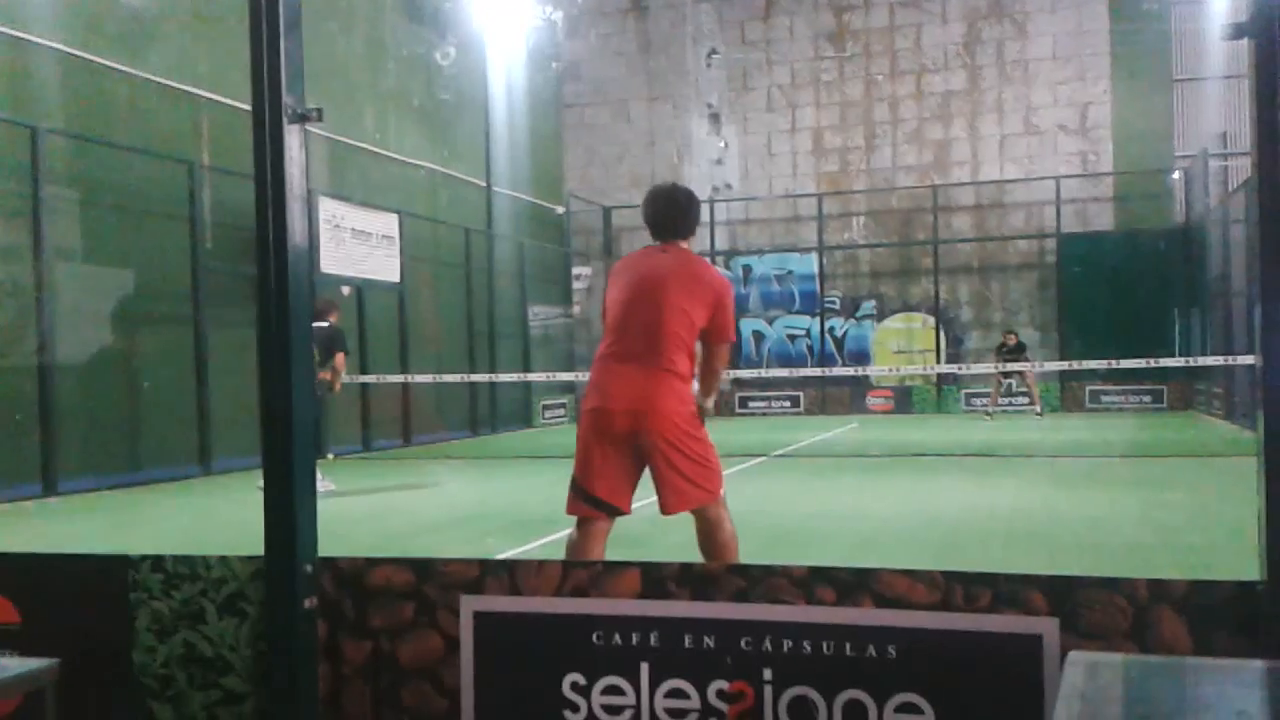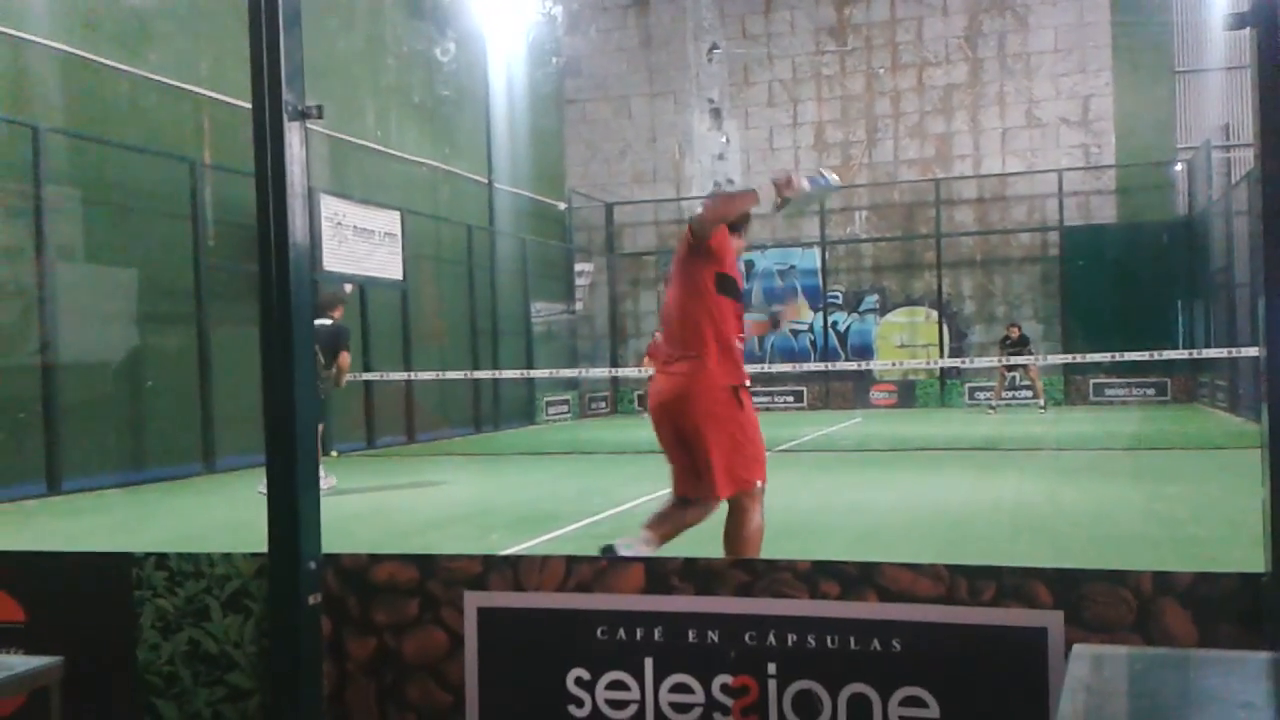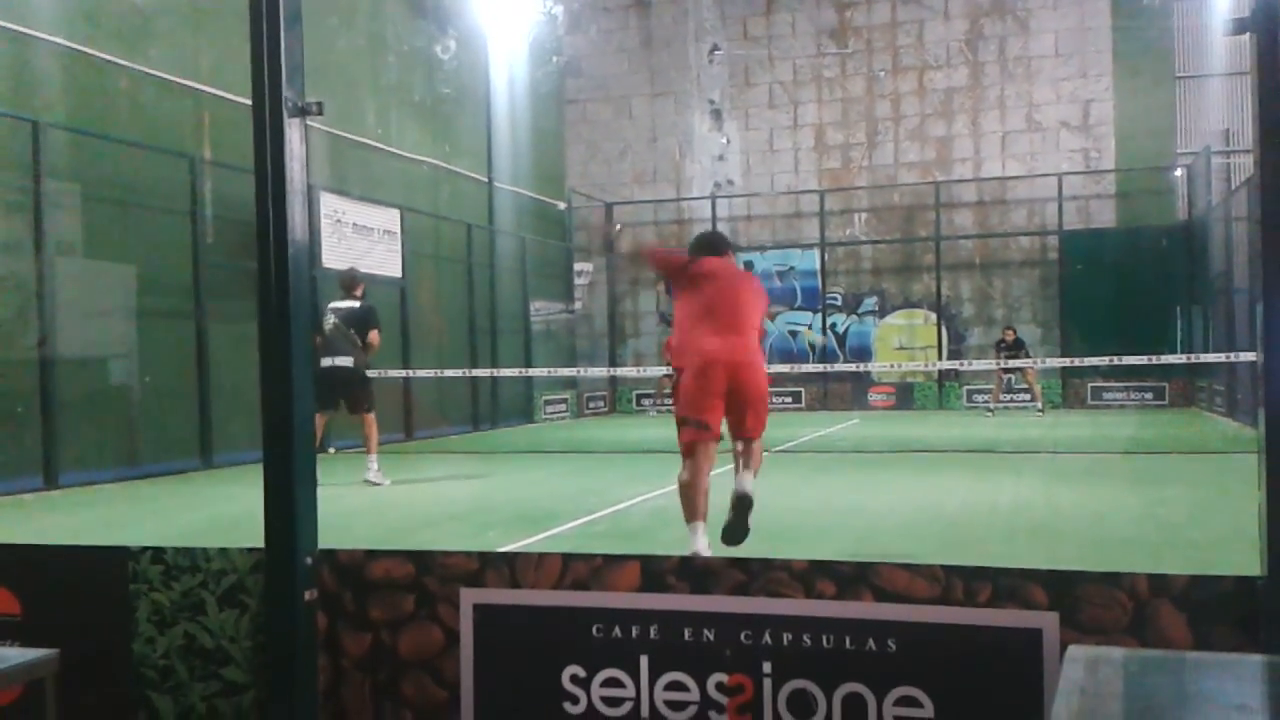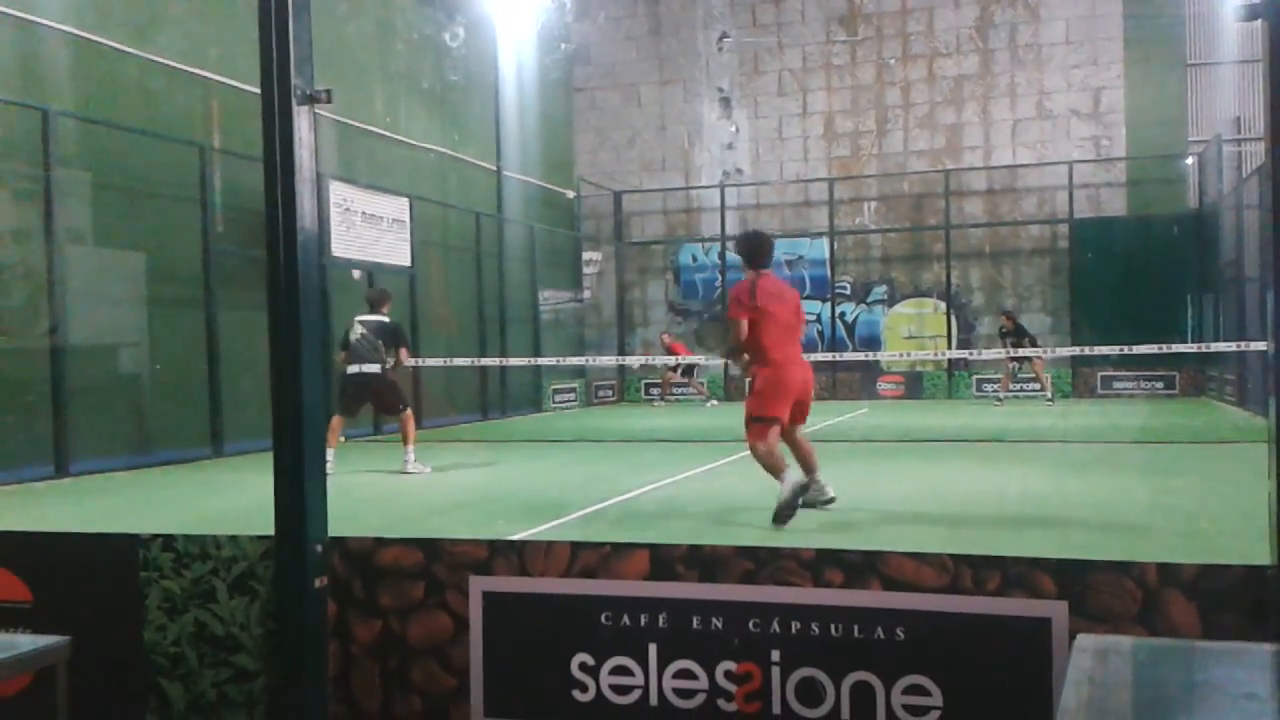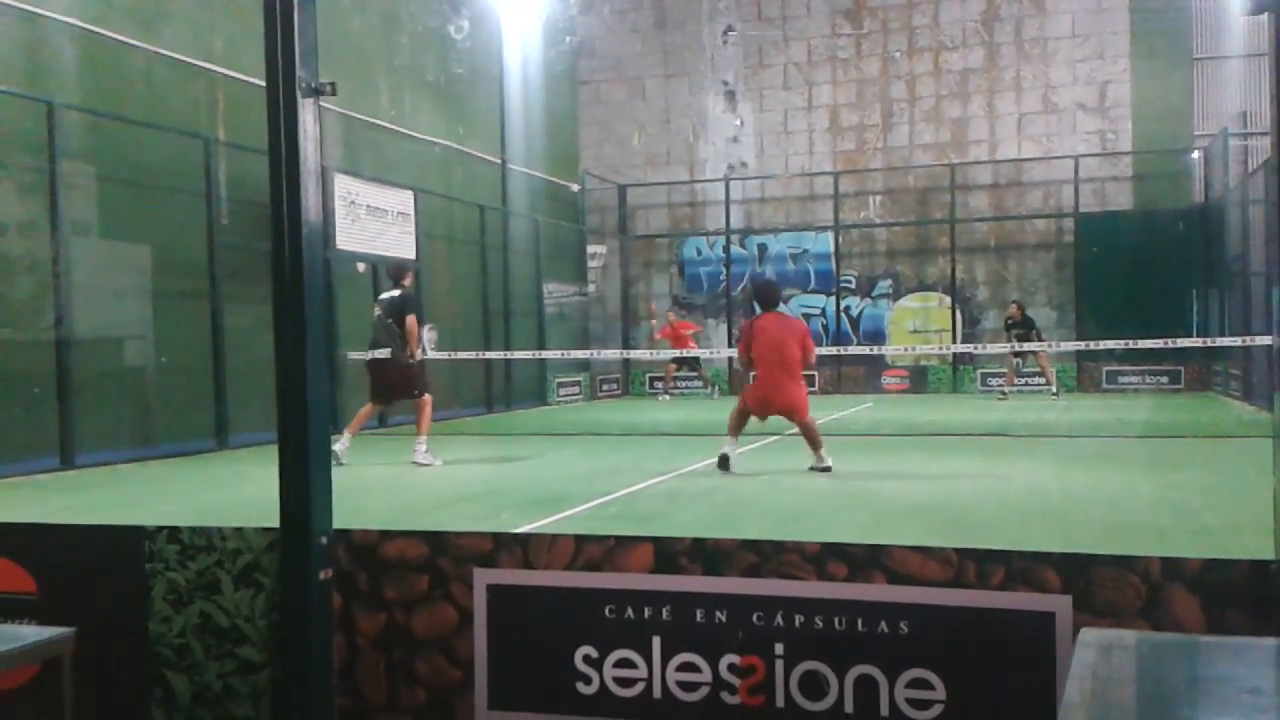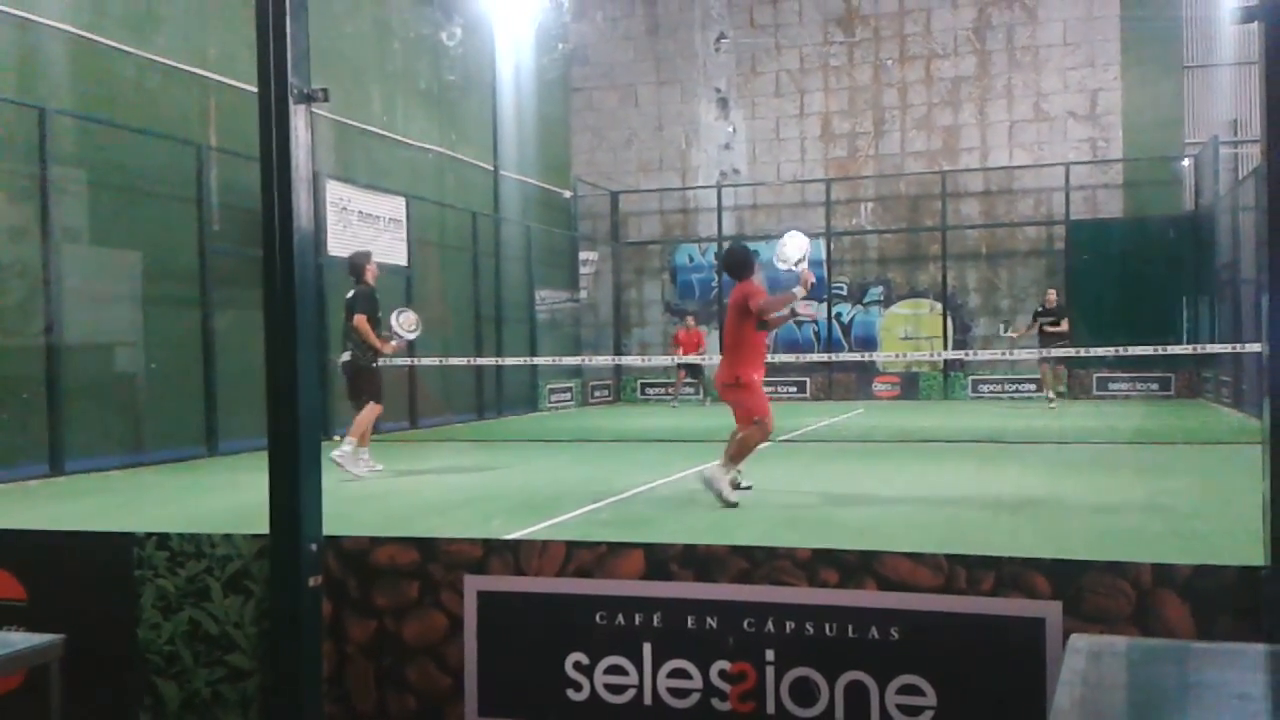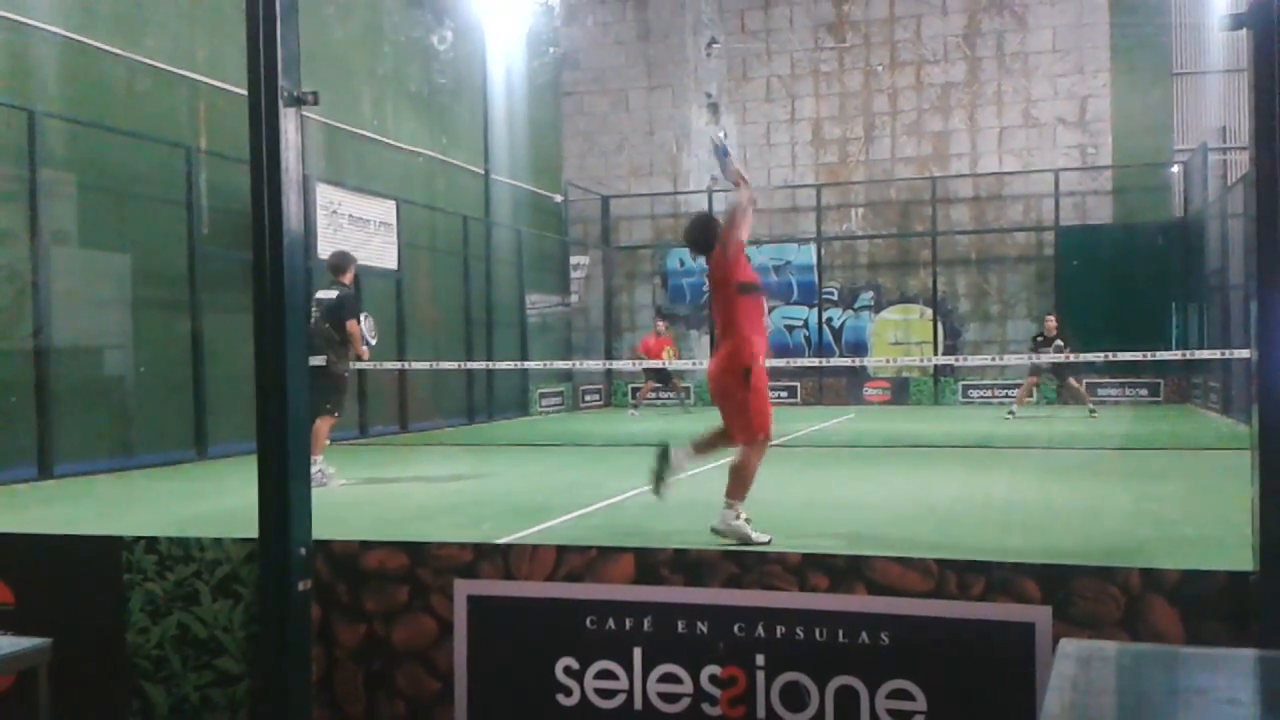
dt=0.7s
person 1, frame 1
left shoulder: (621, 268)
right shoulder: (713, 281)
right elbow: (715, 363)
right wrist: (705, 398)
left hip: (605, 401)
right hip: (665, 407)
left knee: (593, 519)
right knee: (711, 507)
person 1, frame 2
left shoulder: (693, 266)
right shoulder: (709, 240)
right elbow: (709, 214)
right wrist: (770, 191)
left hip: (668, 394)
right hip: (710, 391)
left knee: (695, 498)
right knee: (747, 498)
left ankle: (629, 550)
person 1, frame 3
left shoulder: (690, 265)
right shoulder: (752, 286)
left elbow: (646, 255)
left hip: (702, 365)
right hip: (747, 367)
left knee: (698, 461)
right knee: (750, 441)
left ankle: (698, 547)
right ankle: (743, 488)
person 1, frame 4
left shoulder: (744, 289)
right shoulder: (789, 290)
left elbow: (740, 336)
left wrist: (735, 355)
left hip: (773, 375)
right hip: (801, 371)
left knee: (760, 442)
right knee: (791, 431)
left ankle: (792, 482)
right ankle: (818, 488)
person 1, frame 5
left shoulder: (751, 326)
right shoulder: (799, 326)
left elbow: (744, 364)
right elbow: (810, 361)
left hip: (762, 392)
right hip: (794, 395)
left knee: (741, 409)
right knee: (804, 418)
left ankle: (728, 451)
right ankle: (822, 459)
person 1, frame 6
left shoulder: (743, 293)
right shoulder: (750, 290)
left elbow: (763, 323)
right elbow: (768, 307)
left wrist: (792, 312)
right wrist: (801, 288)
left hip: (742, 374)
right hip: (740, 375)
left knee: (755, 424)
right knee: (763, 427)
left ankle: (727, 467)
right ankle: (718, 475)
person 1, frame 7
left shoulder: (727, 263)
right shoulder: (725, 260)
left elbow: (739, 232)
right elbow: (732, 232)
left wrist: (743, 195)
right wrist: (742, 193)
left hip: (731, 365)
right hip: (741, 366)
left knee: (736, 432)
right knee: (756, 440)
left ankle: (677, 455)
right ankle: (730, 517)
person 2, frame 1
left shoulder: (311, 329)
right shoulder: (336, 332)
right elbow: (339, 362)
right wrist: (336, 382)
right hip: (314, 387)
left ankle: (315, 478)
person 2, frame 2
left shoulder: (313, 327)
right shoulder: (340, 329)
right elbow: (344, 361)
right wrist: (341, 379)
right hip: (315, 388)
left knee: (317, 427)
left ankle: (321, 476)
person 2, frame 3
left shoulder: (328, 309)
right shoulder: (366, 309)
left elbow: (318, 341)
right elbow: (373, 340)
right wrist: (365, 354)
left hip: (326, 368)
right hip: (351, 368)
left knee: (320, 416)
right knee: (368, 417)
right ankle: (372, 468)
person 2, frame 4
left shoulder: (354, 324)
right shoulder: (393, 326)
left elbow: (342, 357)
right elbow: (403, 359)
right wrist: (389, 370)
left hip: (352, 375)
right hip: (377, 374)
left knee: (340, 416)
right knee: (406, 415)
left ankle: (327, 461)
right ankle: (410, 461)
person 2, frame 5
left shoulder: (382, 298)
right shoulder: (408, 297)
right elbow: (411, 324)
right wrist: (415, 351)
left hip: (374, 357)
right hip: (395, 358)
left knee: (374, 404)
right knee: (424, 400)
left ankle: (342, 445)
right ankle: (421, 451)
person 2, frame 6
left shoulder: (355, 293)
right shoulder: (366, 292)
right elbow: (360, 322)
left wrist: (382, 340)
right wrist: (381, 346)
left hip: (352, 357)
right hip: (362, 358)
left knee: (366, 406)
right knee: (374, 404)
left ankle: (363, 458)
right ankle: (345, 450)
person 2, frame 7
left shoulder: (319, 295)
right shoulder: (347, 295)
left elbow: (315, 327)
right elbow: (351, 327)
right wrist: (360, 351)
right hip: (332, 363)
left knee: (325, 415)
right knee: (327, 415)
left ankle: (318, 463)
right ankle: (314, 470)
